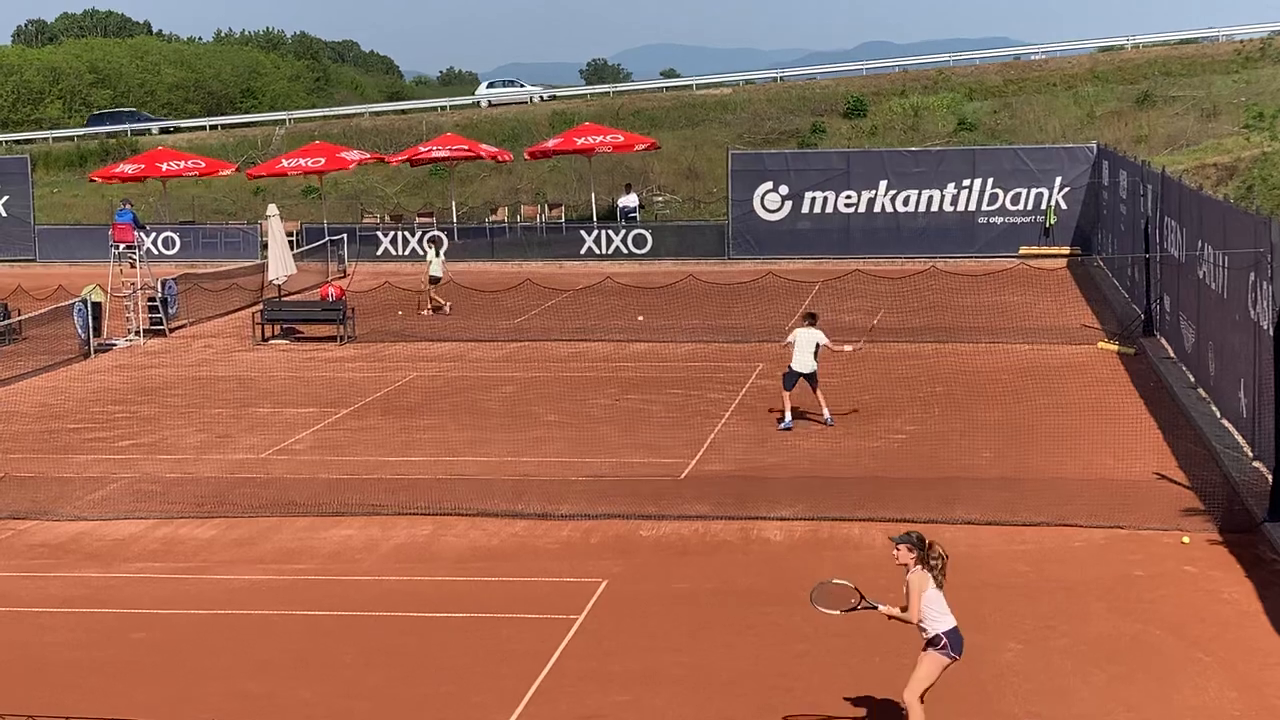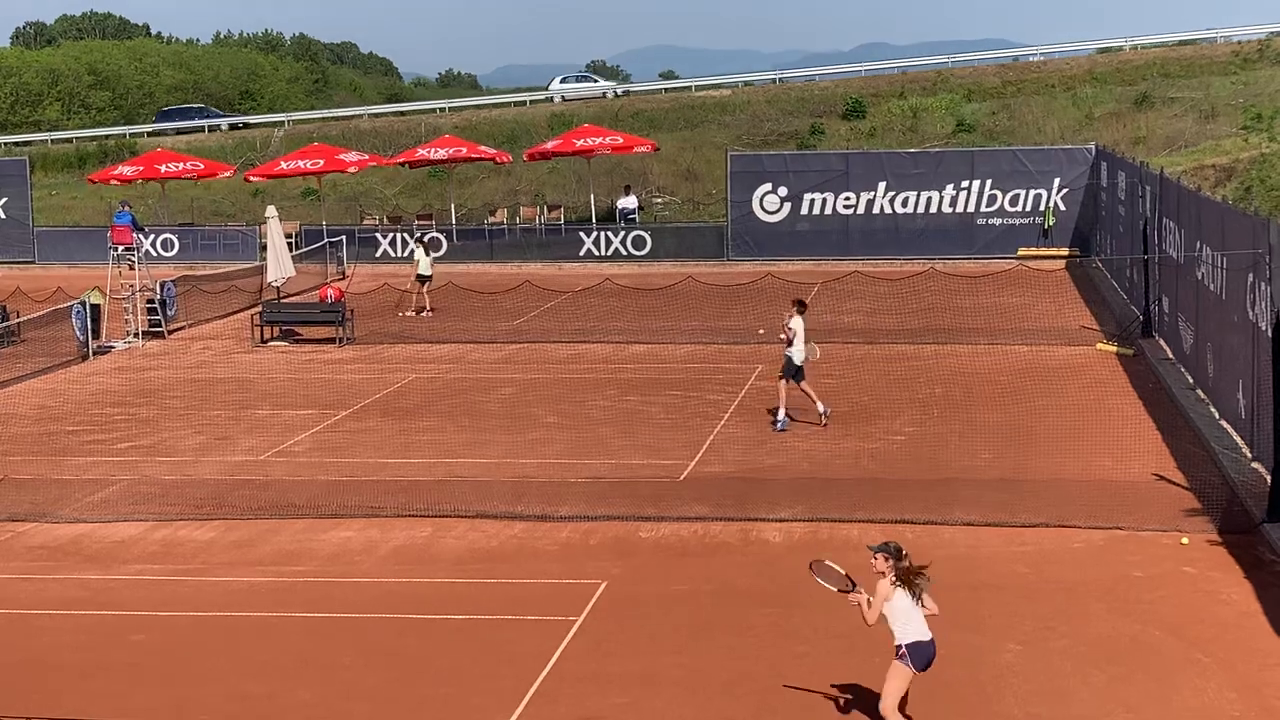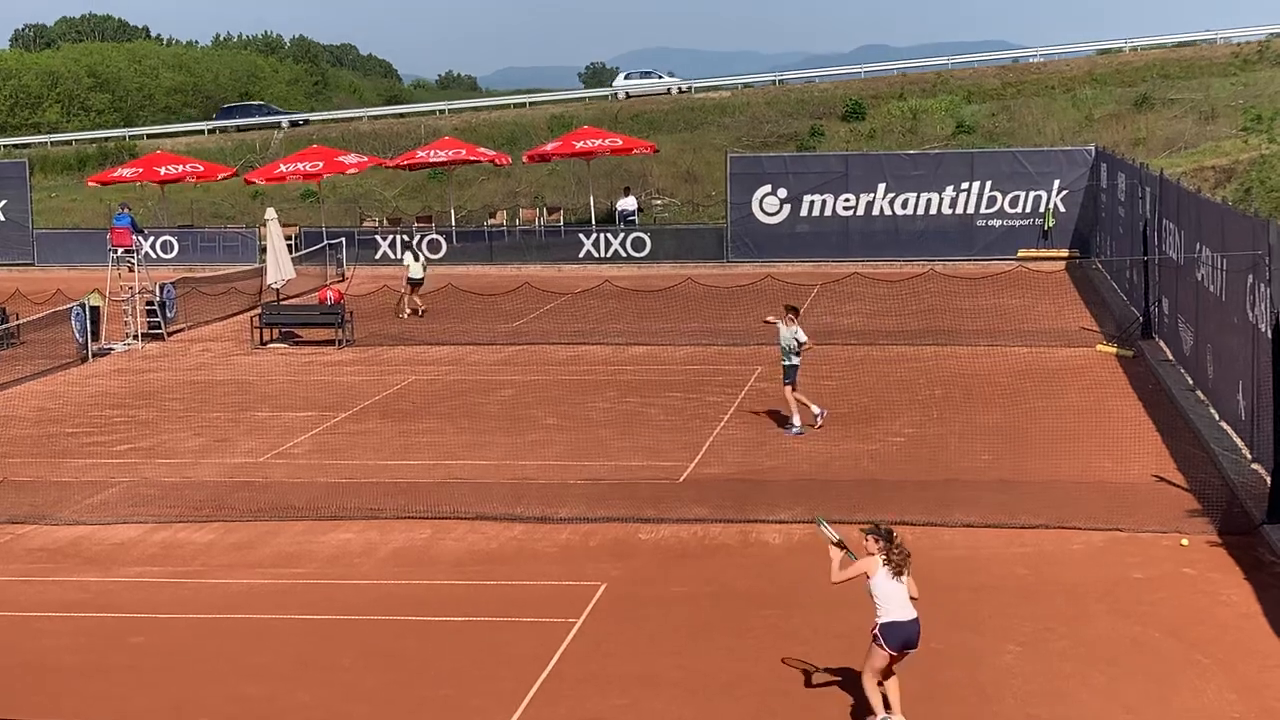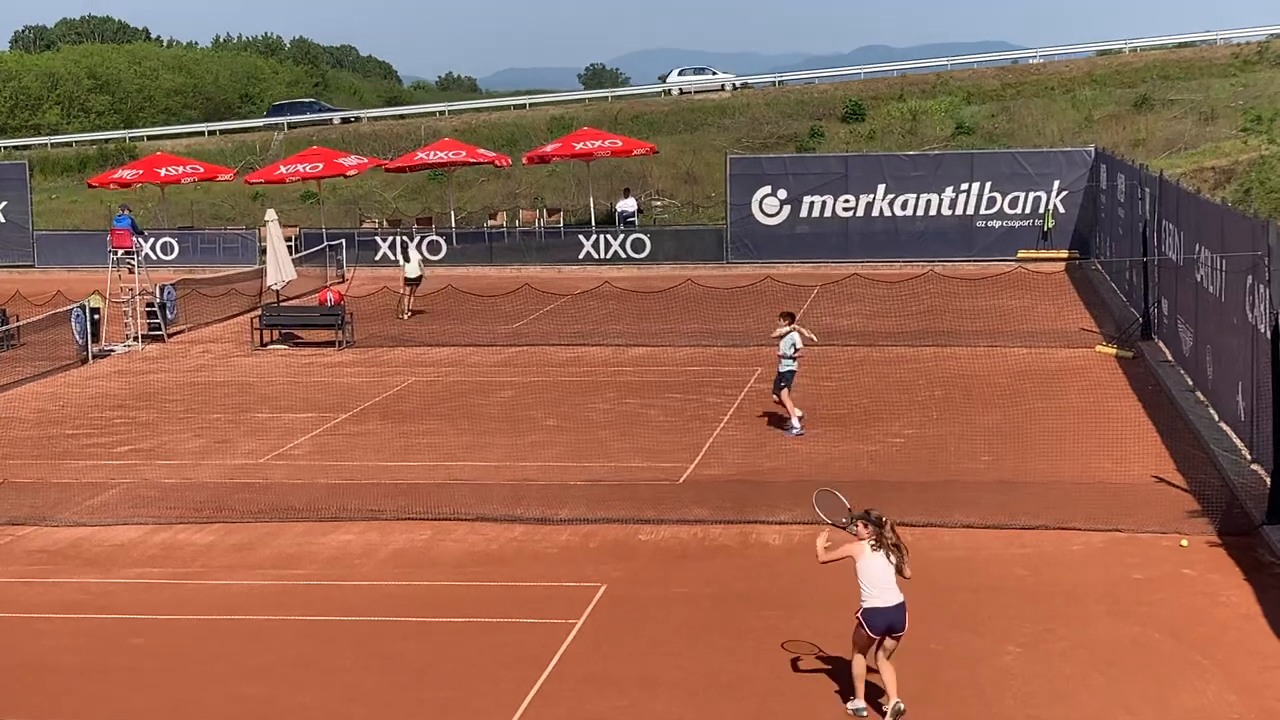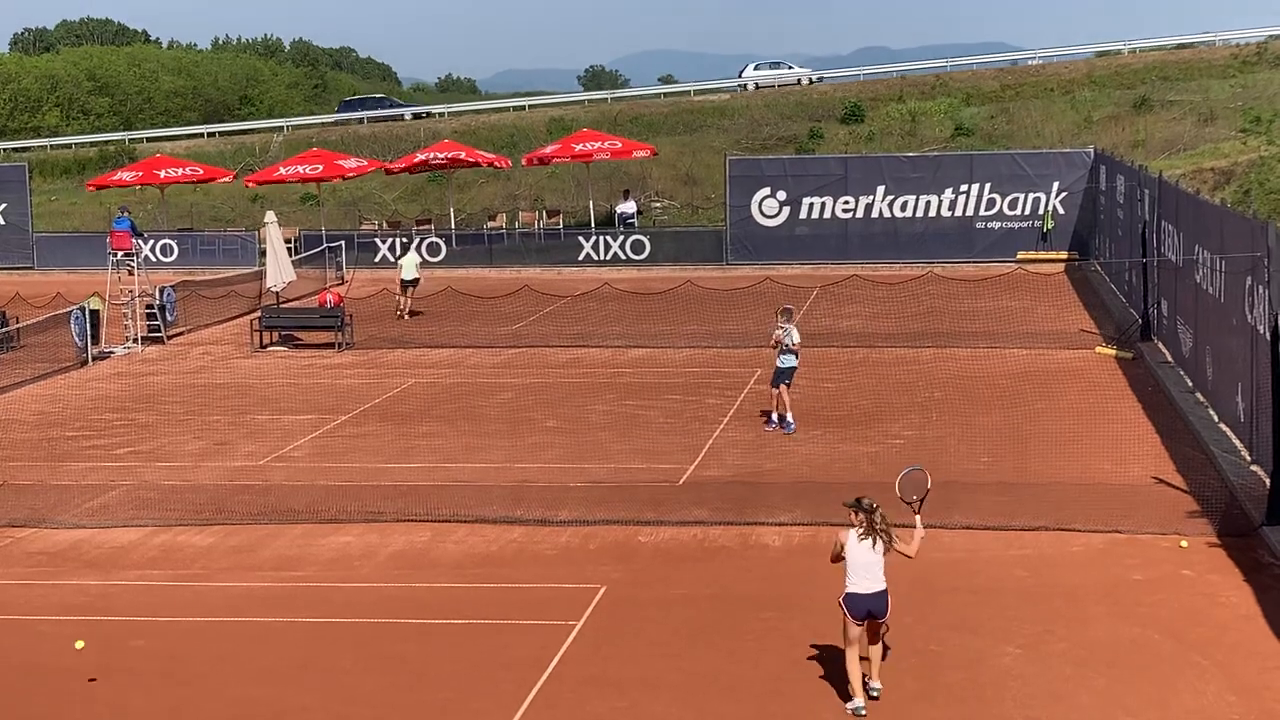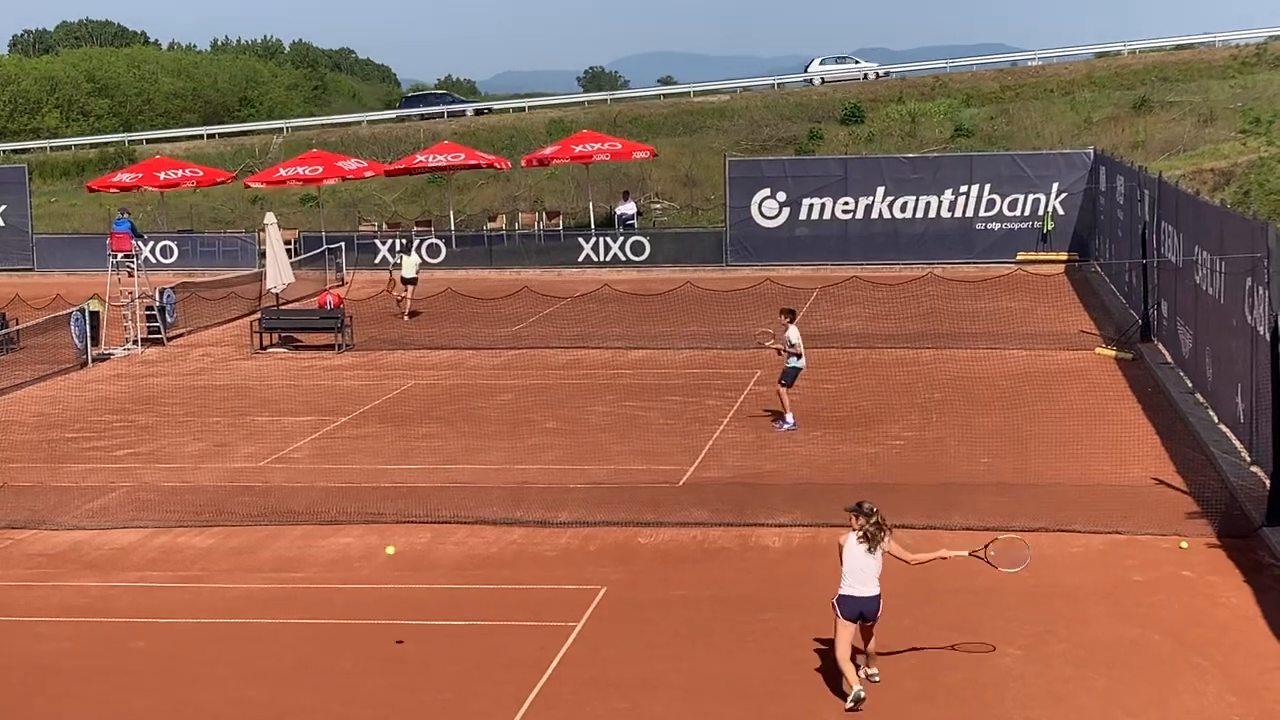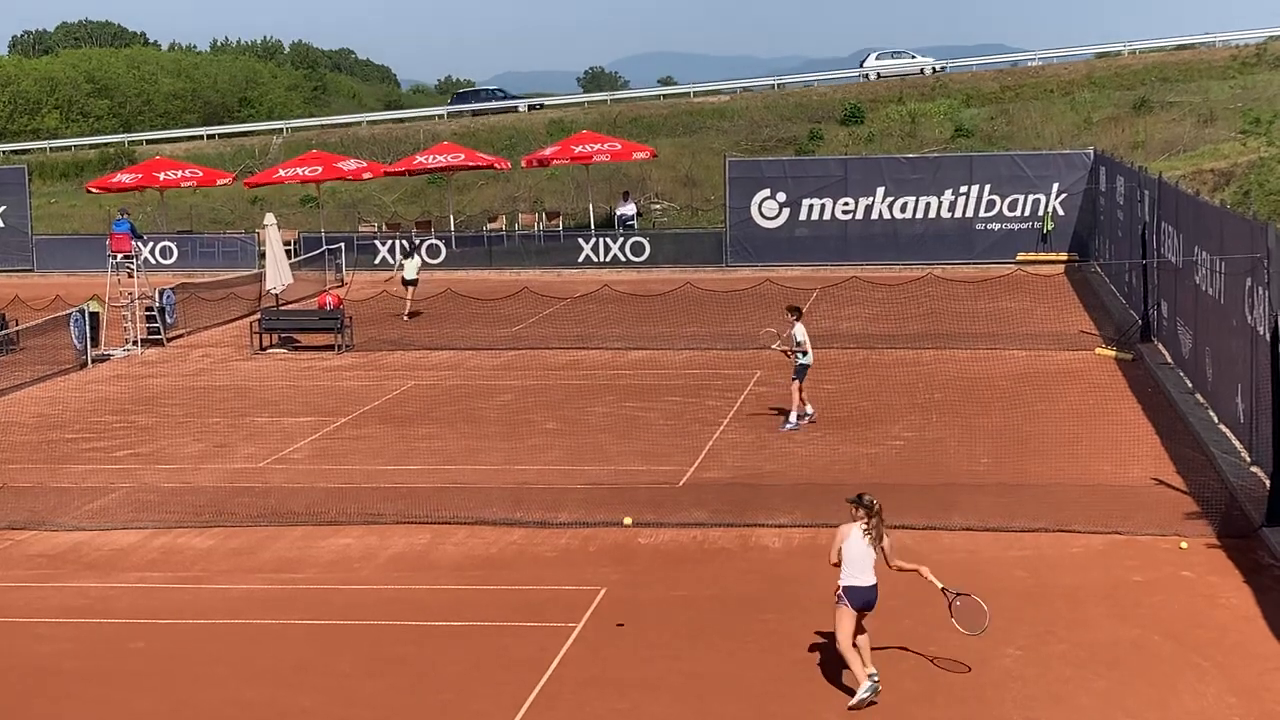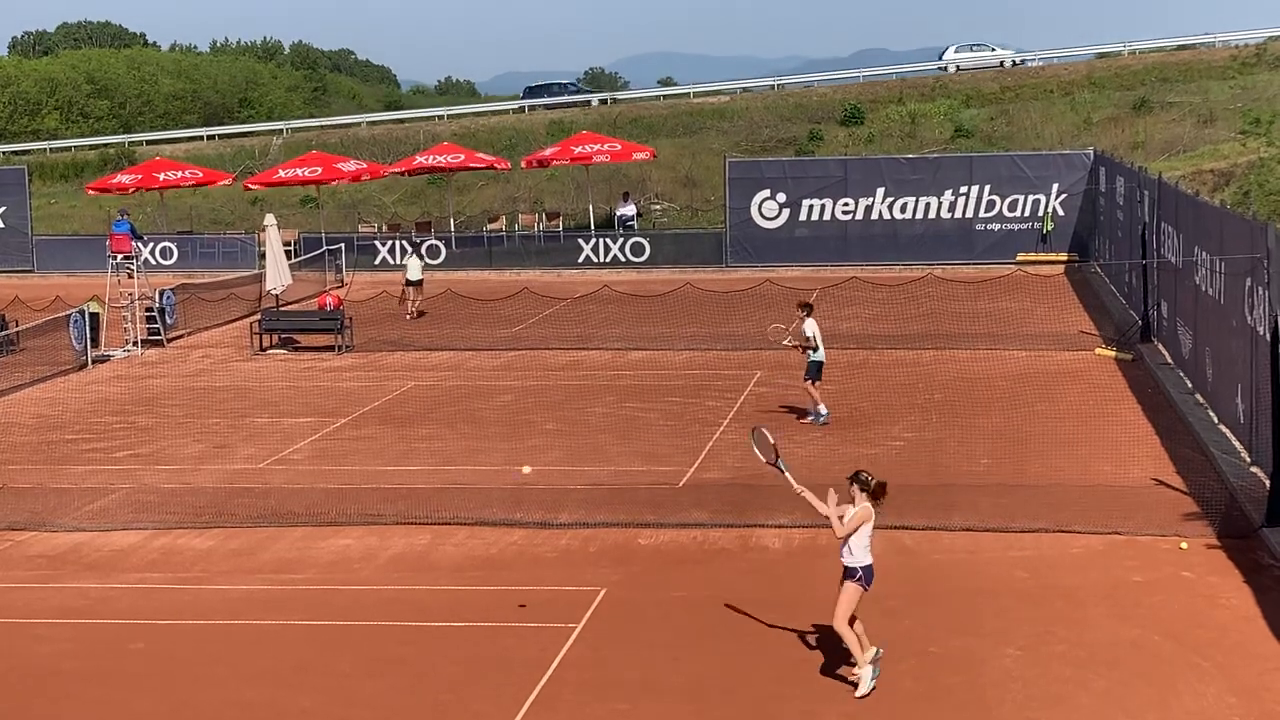
dt=0.2s
person 1, frame 1
left shoulder: (915, 577)
right shoulder: (921, 572)
left elbow: (913, 618)
left wrist: (891, 614)
right wrist: (898, 610)
left hip: (946, 641)
right hip: (941, 638)
left knee: (910, 697)
right knee: (913, 694)
person 1, frame 2
left shoulder: (884, 584)
right shoulder: (912, 580)
left elbow: (870, 621)
right elbow: (934, 610)
left wrist: (863, 602)
left hip: (911, 649)
right hip: (928, 647)
person 1, frame 3
left shoulder: (870, 562)
right shoulder: (901, 563)
left elbow: (836, 578)
right elbow: (914, 594)
left wrist: (836, 559)
left hip: (890, 629)
right hip: (912, 627)
left knee: (868, 679)
right knee: (886, 670)
person 1, frame 4
left shoulder: (855, 547)
right shoulder: (892, 548)
left elbow: (822, 557)
right elbow: (907, 574)
left wrist: (820, 545)
left hip: (874, 614)
right hip: (898, 611)
left knee: (858, 654)
right knee: (883, 659)
left ankle: (860, 703)
right ankle: (894, 702)
person 1, frame 5
left shoulder: (844, 536)
right shoulder: (883, 535)
left elbow: (833, 559)
right elbow: (912, 552)
right wrist: (918, 533)
left hip: (854, 600)
right hip: (880, 598)
left knee: (852, 651)
right knee: (875, 640)
left ankle: (858, 701)
right ankle: (875, 683)
person 1, frame 6
left shoulder: (844, 540)
right shoulder: (883, 540)
right elbow: (912, 558)
right wrist: (943, 554)
left hip: (847, 601)
right hip: (872, 601)
left knee: (842, 655)
right knee: (867, 632)
left ankle: (856, 689)
right ankle: (871, 669)
person 1, frame 7
left shoulder: (844, 530)
right shoulder: (880, 534)
left elbow: (833, 561)
right elbow: (894, 564)
right wrist: (918, 568)
left hip: (849, 592)
right hip: (868, 592)
left knee: (843, 645)
right knee: (858, 629)
left ankle: (864, 684)
right ankle: (869, 670)
person 1, frame 8
left shoulder: (864, 510)
right shoulder: (855, 507)
left elbow: (840, 532)
right elbow: (832, 514)
left wrist: (833, 506)
right wrist: (808, 496)
left hip: (859, 571)
right hip: (852, 569)
left knee: (839, 624)
right knee: (849, 617)
left ankle: (866, 670)
right ankle: (869, 652)
